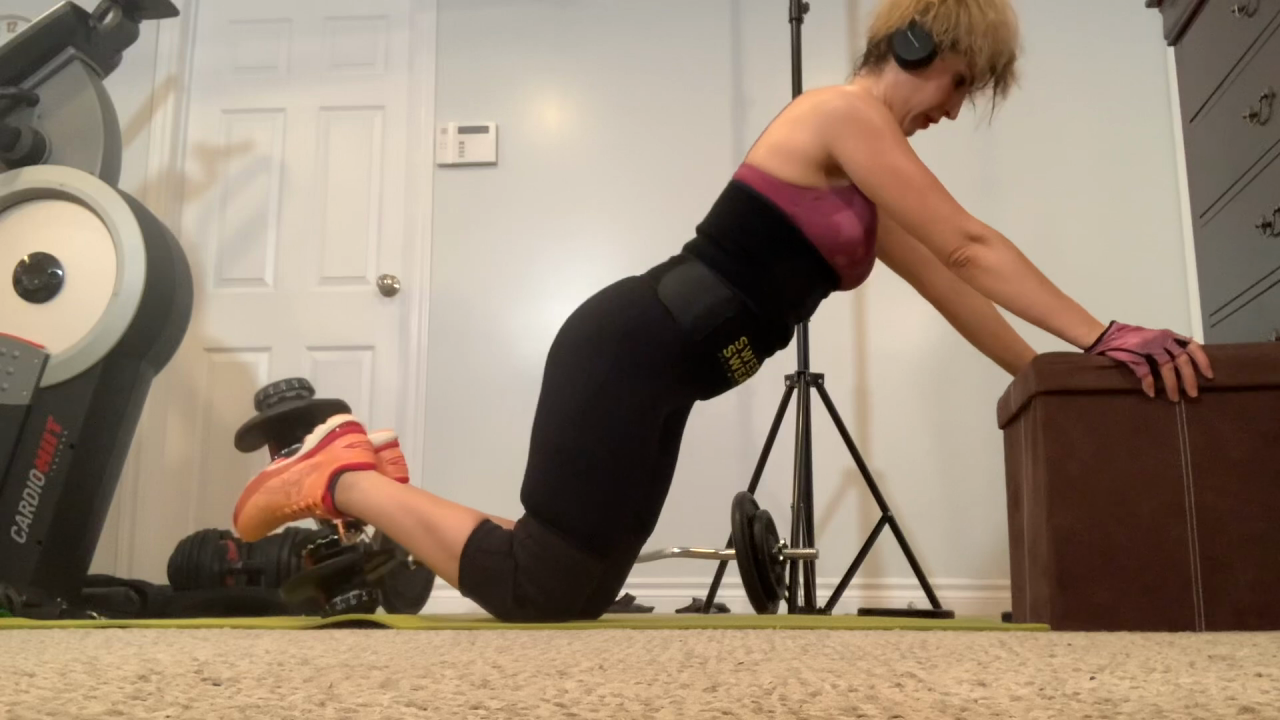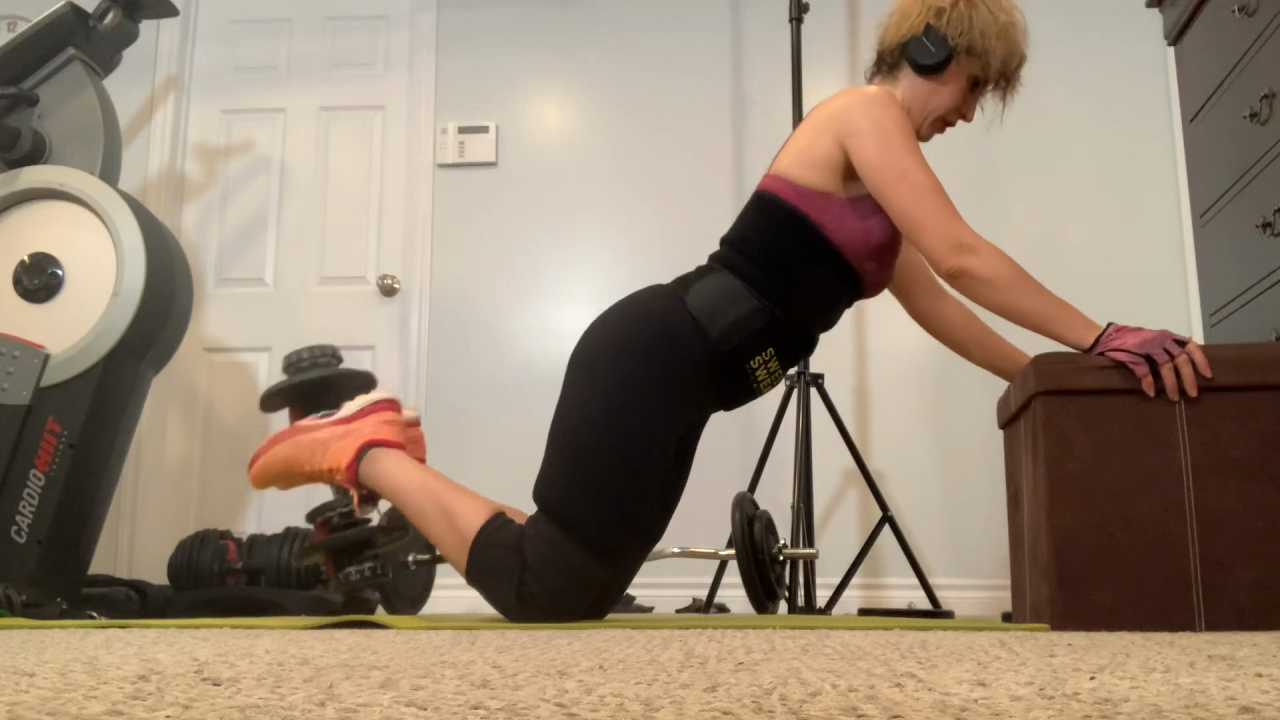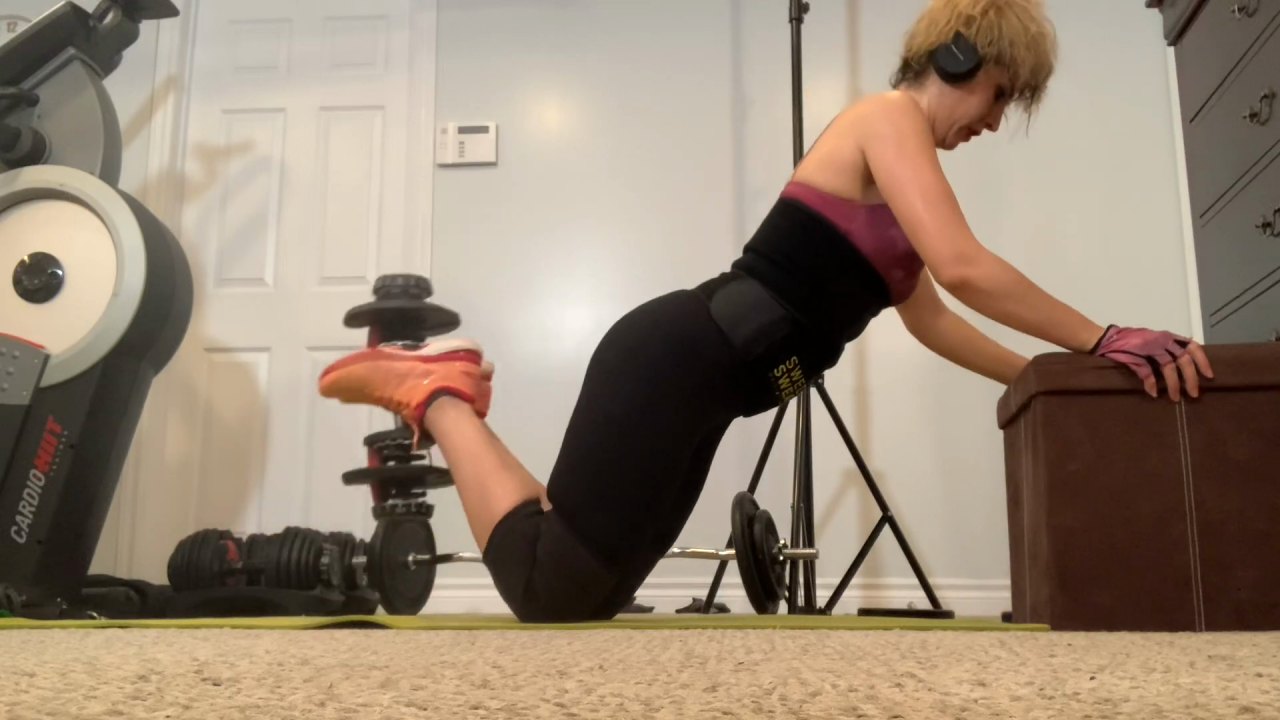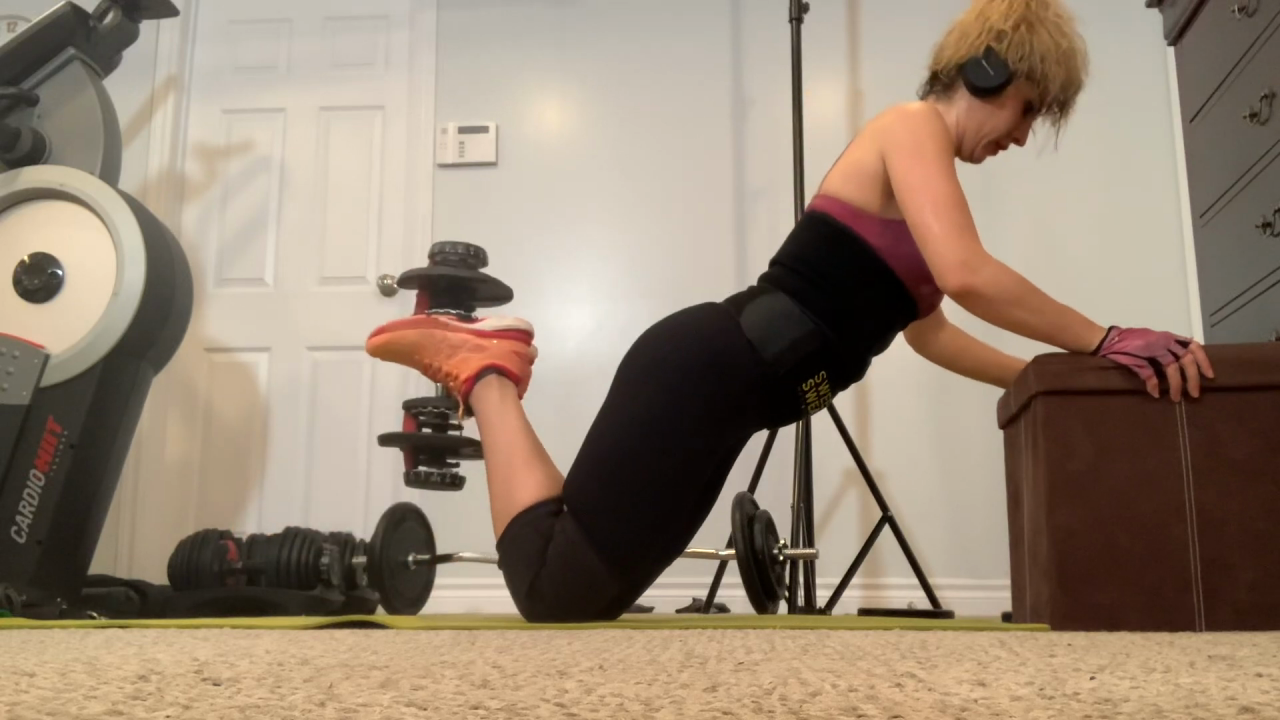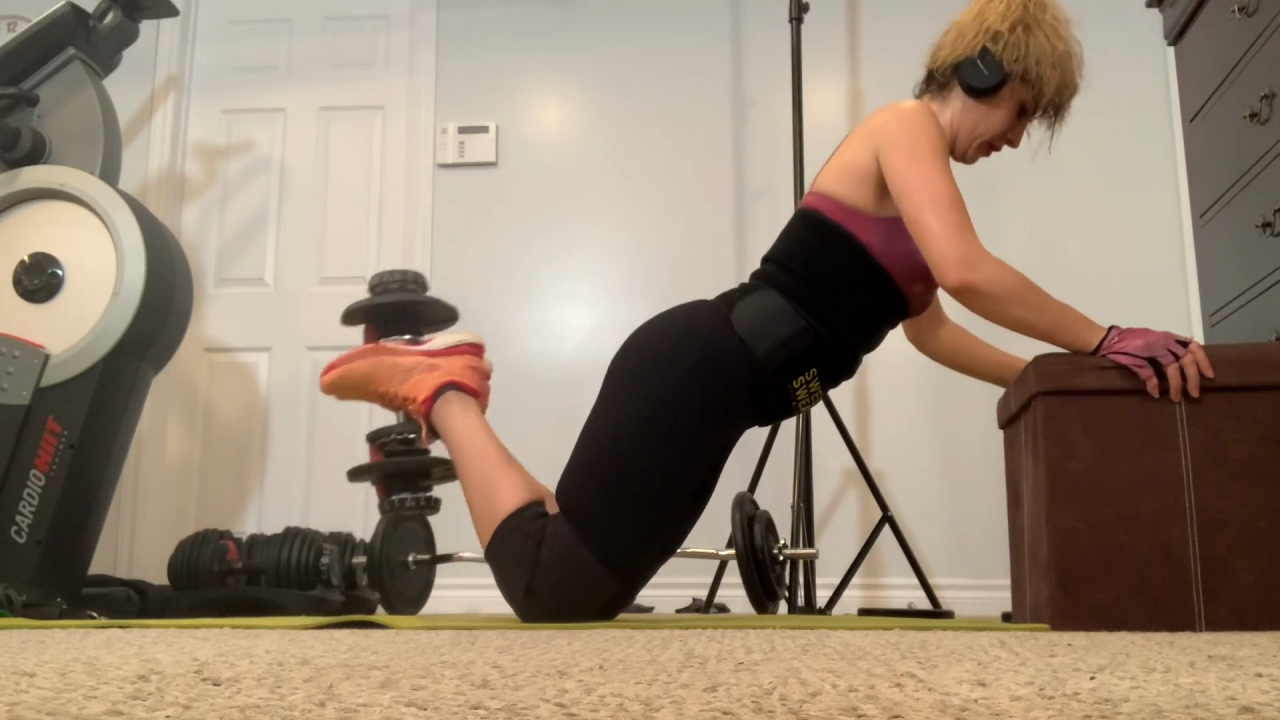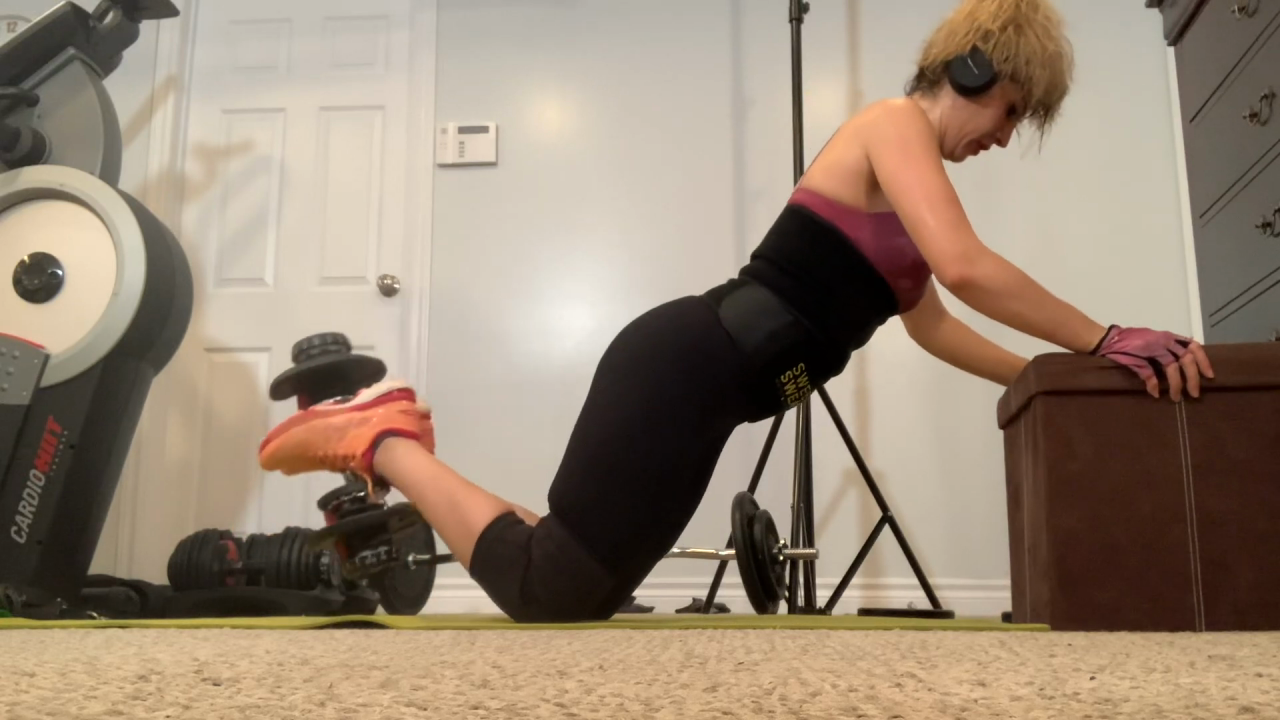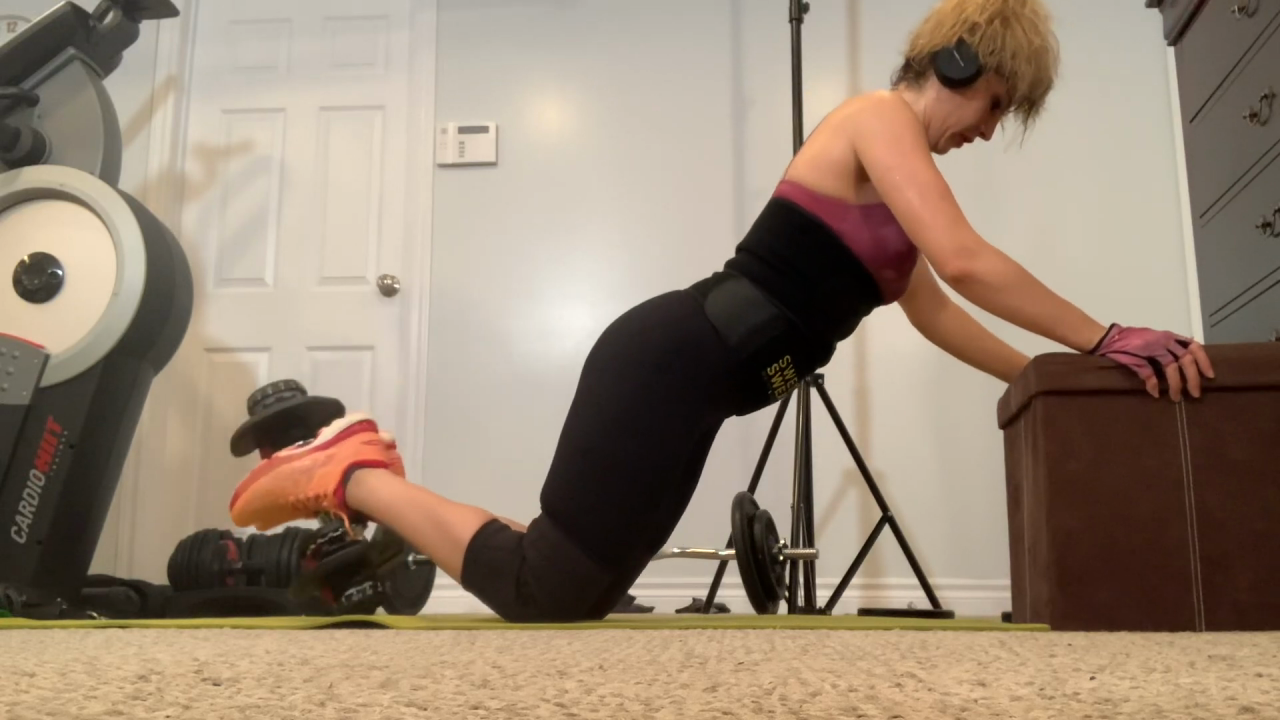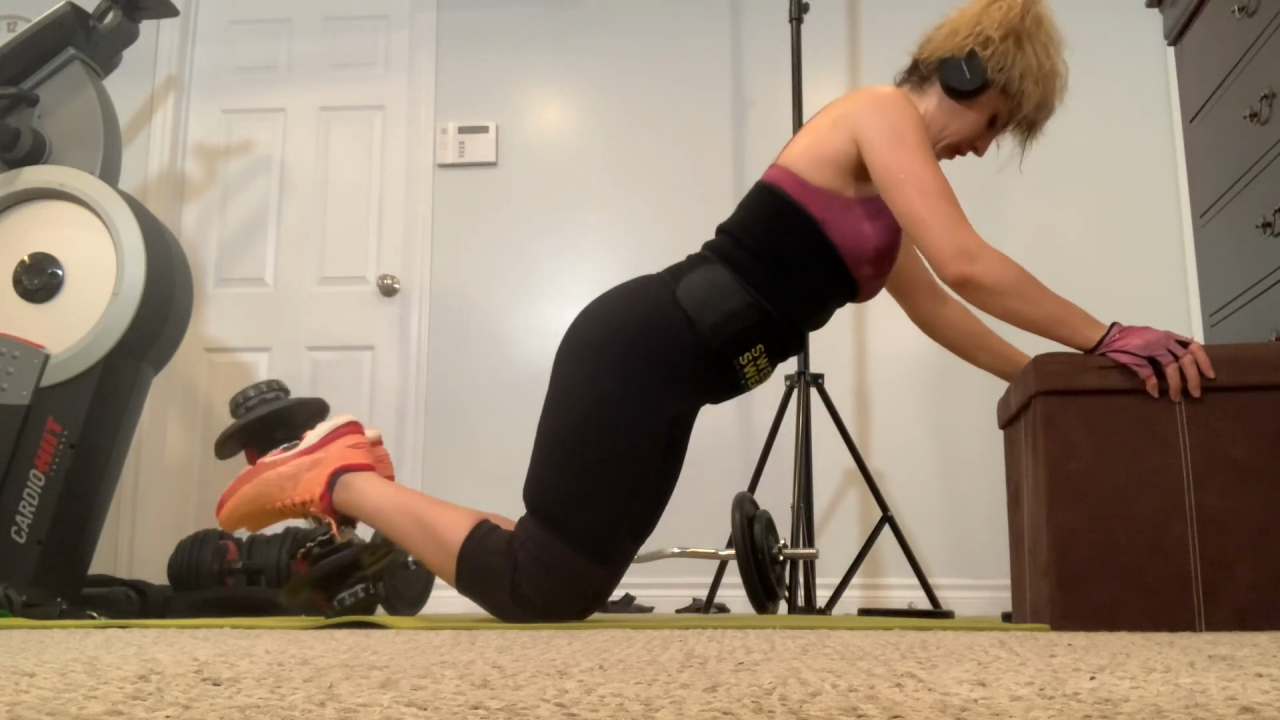
dt=0.4s
person 1, frame 1
left shoulder: (862, 185)
right shoulder: (843, 111)
left elbow: (947, 282)
right elbow: (966, 246)
right wrist: (1101, 335)
left hip: (655, 374)
right hip: (627, 350)
left knee: (573, 594)
right knee: (538, 595)
left ankle: (371, 475)
right ankle: (339, 476)
person 1, frame 2
left shoulder: (876, 169)
right shoulder: (865, 113)
left elbow: (931, 302)
right elbow: (960, 256)
left wrist: (1041, 375)
right wrist: (1103, 337)
left hip: (673, 379)
right hip: (654, 359)
left knee: (577, 595)
right knee: (540, 593)
left ankle: (389, 453)
right ankle: (364, 449)
person 1, frame 3
left shoulder: (898, 171)
right shoulder: (887, 118)
left elbow: (930, 318)
right elbow: (963, 267)
right wrist: (1103, 340)
left hip: (698, 383)
right hip: (674, 363)
left knee: (586, 594)
right knee: (549, 594)
left ankle: (449, 399)
right ankle: (439, 392)
person 1, frame 4
left shoulder: (919, 170)
right shoulder: (911, 127)
left elbow: (928, 330)
right elbow: (967, 275)
right wrist: (1106, 341)
left hip: (721, 389)
right hip: (703, 373)
left knee: (593, 592)
right knee: (558, 594)
left ankle: (487, 373)
right ankle: (484, 371)
person 1, frame 5
left shoulder: (916, 177)
right shoulder: (904, 126)
left elbow: (929, 328)
right elbow: (967, 272)
right wrist: (1103, 341)
left hip: (712, 385)
right hip: (696, 371)
left knee: (588, 595)
right knee: (555, 592)
left ankle: (449, 394)
right ankle: (441, 389)
person 1, frame 6
left shoulder: (905, 176)
right shoulder: (894, 126)
left elbow: (931, 323)
right elbow: (966, 267)
right wrist: (1106, 340)
left hip: (699, 383)
right hip: (683, 369)
left knee: (582, 592)
right knee: (549, 593)
left ankle: (403, 447)
right ankle: (382, 442)
person 1, frame 7
left shoulder: (893, 177)
right shoulder: (879, 118)
left elbow: (935, 311)
right elbow: (964, 260)
right wrist: (1107, 339)
left hip: (688, 380)
right hip: (671, 365)
left knee: (576, 590)
right knee: (543, 596)
left ankle: (378, 480)
right ankle: (351, 475)
person 1, frame 8
left shoulder: (882, 187)
right shoulder: (878, 113)
left elbow: (935, 306)
right elbow: (967, 264)
right wrist: (1108, 338)
left hip: (664, 372)
right hip: (639, 351)
left knee: (568, 589)
right knee: (535, 592)
left ankle: (363, 485)
right ankle: (337, 480)
